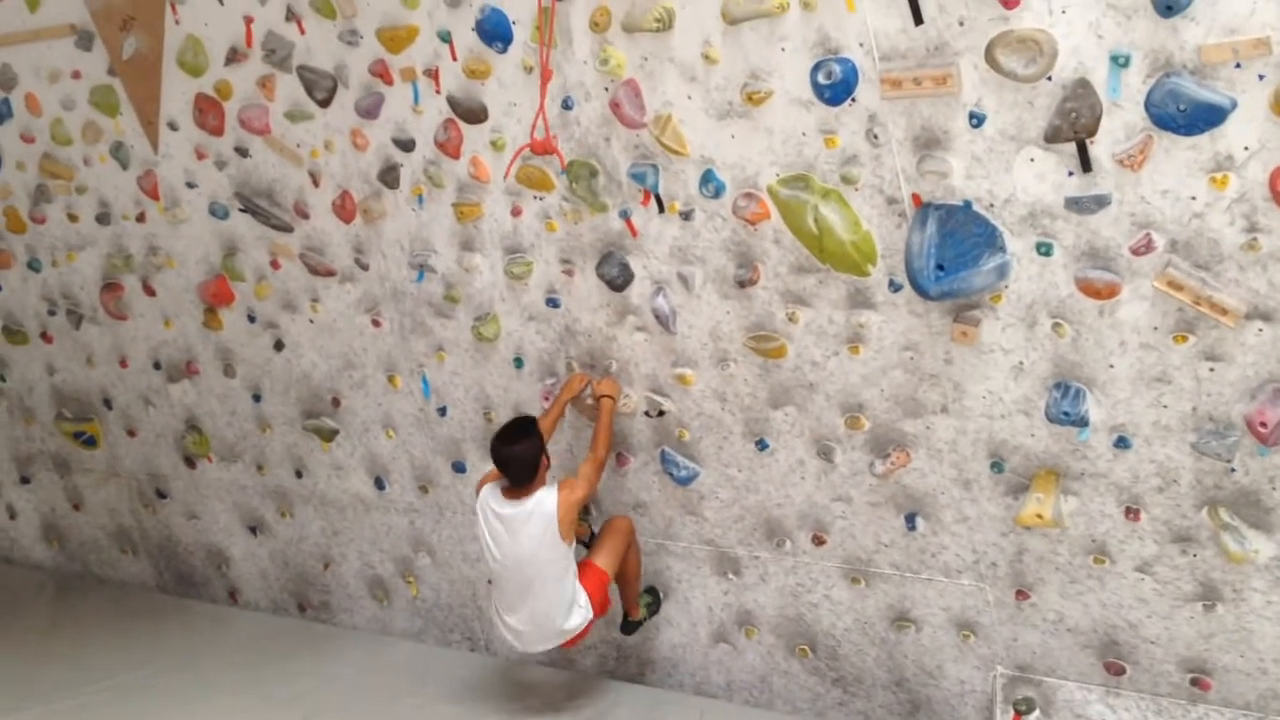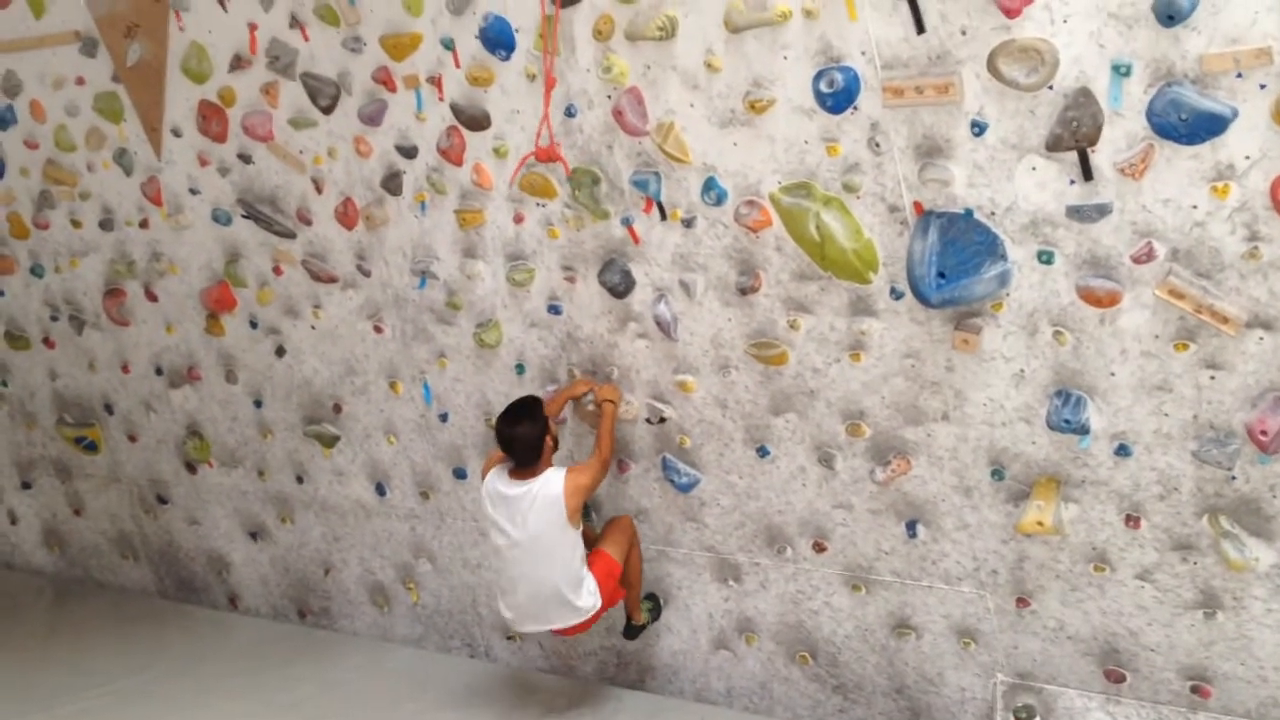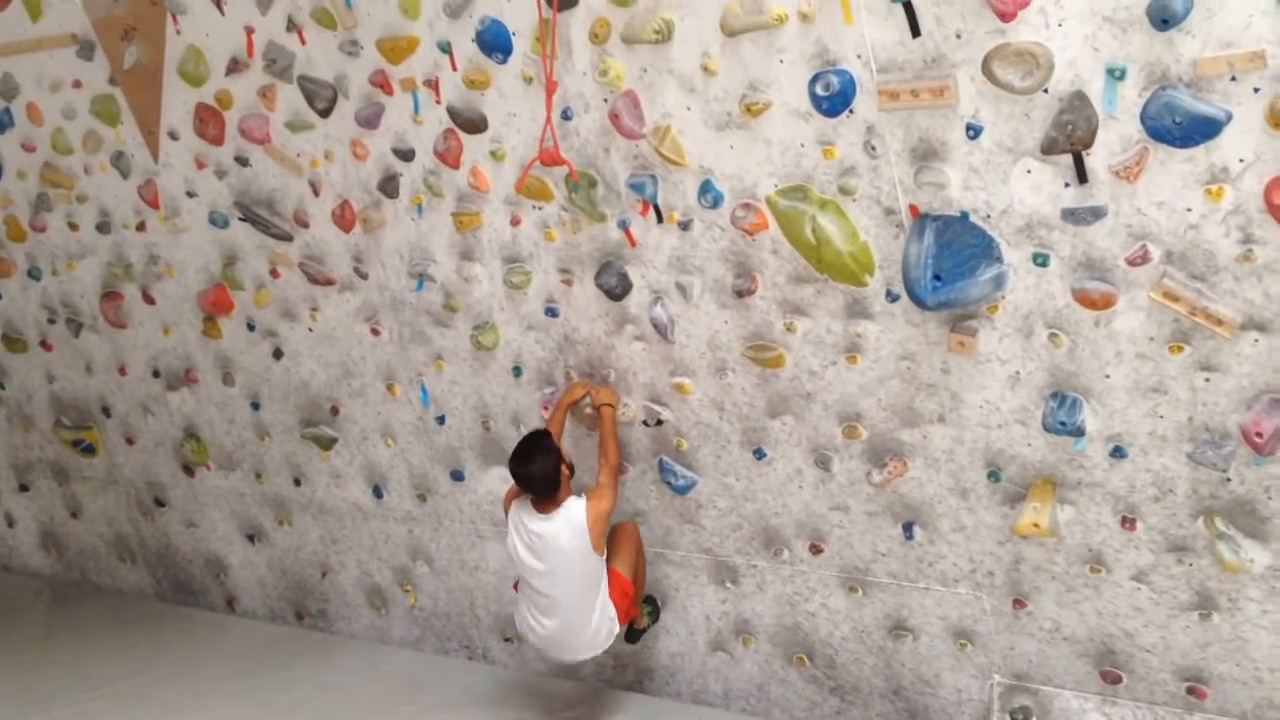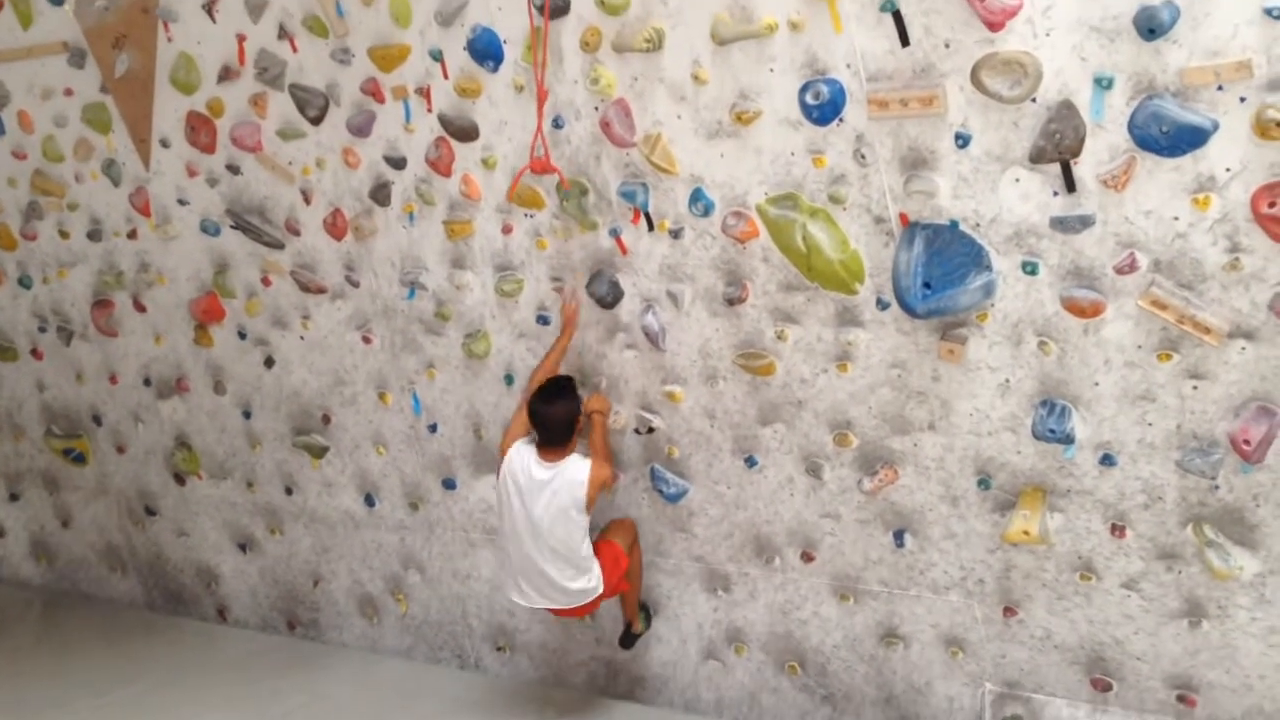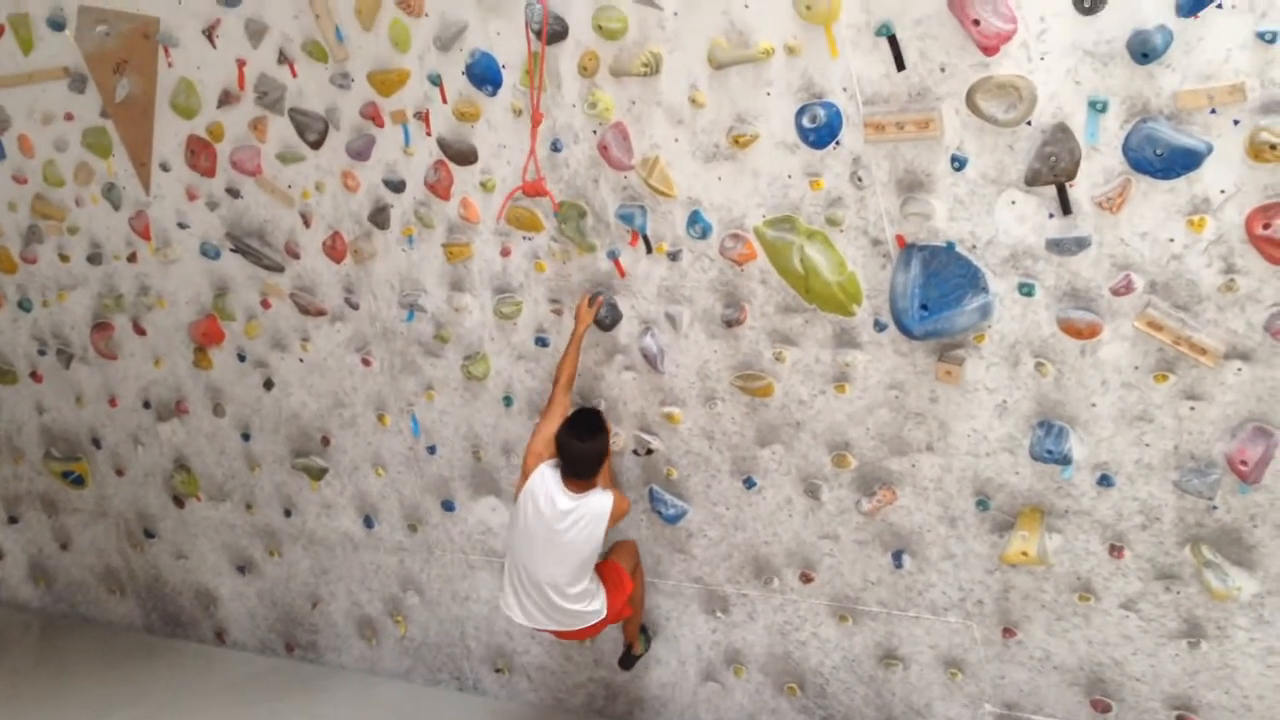
dt=0.3s
person 1, frame 1
left shoulder: (486, 491)
right shoulder: (564, 501)
left elbow: (522, 446)
right elbow: (598, 456)
left wrist: (564, 397)
right wrist: (607, 400)
left hip: (511, 630)
right hip: (566, 629)
right knee: (621, 526)
right ankle: (634, 613)
person 1, frame 2
left shoulder: (492, 472)
right shoulder: (571, 485)
left elbow: (525, 435)
right elbow: (602, 456)
left wrist: (565, 396)
right wrist: (608, 404)
left hip: (518, 616)
right hip: (574, 614)
right knee: (623, 525)
right ankle: (637, 617)
person 1, frame 3
left shoulder: (513, 506)
right shoulder: (592, 511)
left elbow: (535, 458)
right elbow: (610, 465)
left wrist: (564, 403)
right wrist: (606, 408)
left hip: (534, 634)
right hip: (591, 638)
right knee: (627, 530)
right ankle: (638, 620)
person 1, frame 4
left shoulder: (512, 450)
right shoulder: (594, 474)
left elbow: (533, 389)
left wrist: (565, 333)
right wrist: (599, 415)
left hip: (524, 589)
right hip: (578, 598)
right knee: (625, 530)
right ankle: (633, 625)
person 1, frame 5
left shoulder: (533, 471)
right shoulder: (614, 506)
left elbow: (560, 390)
left wrist: (581, 327)
right wrist: (600, 445)
left hip: (522, 609)
right hip: (581, 620)
right knee: (628, 552)
right ankle: (634, 645)
